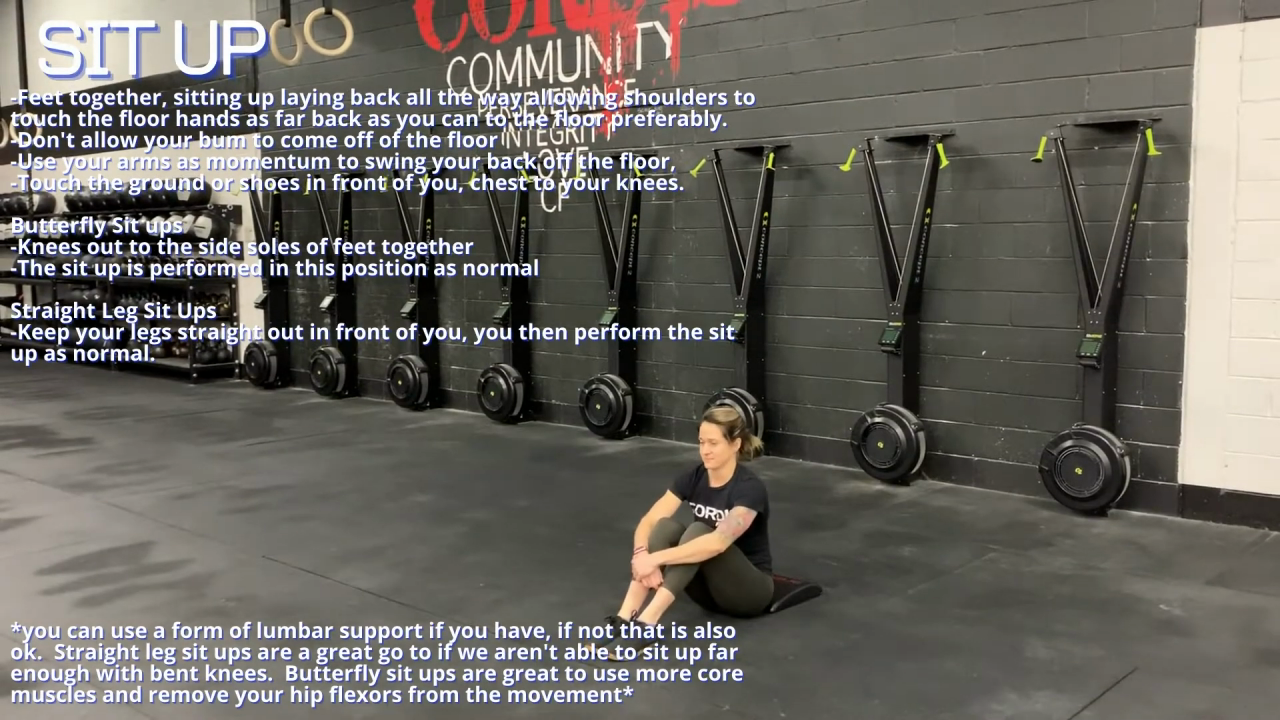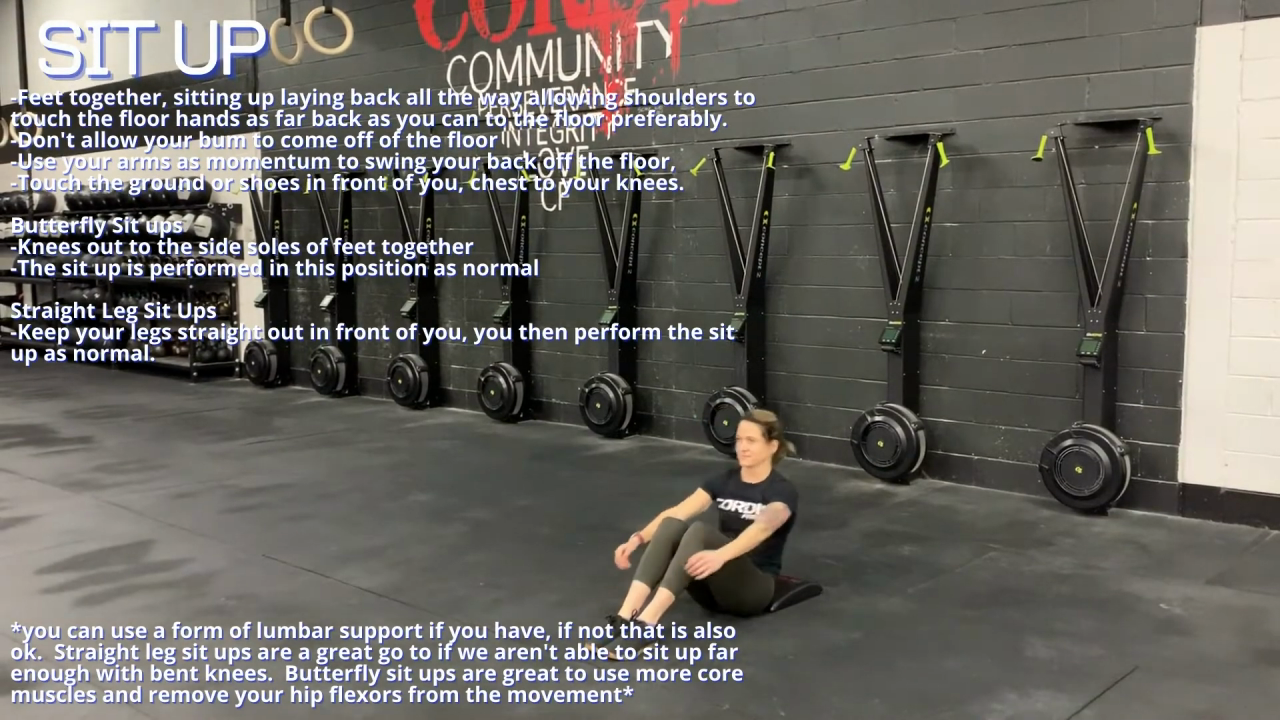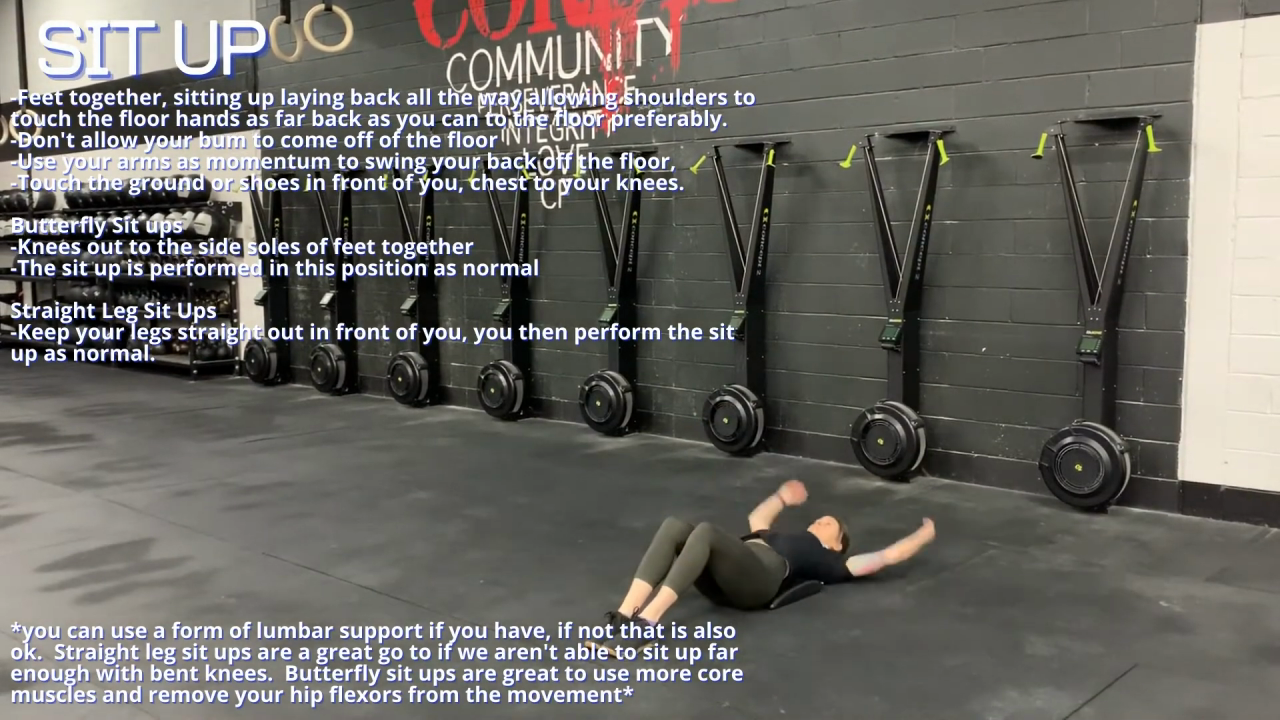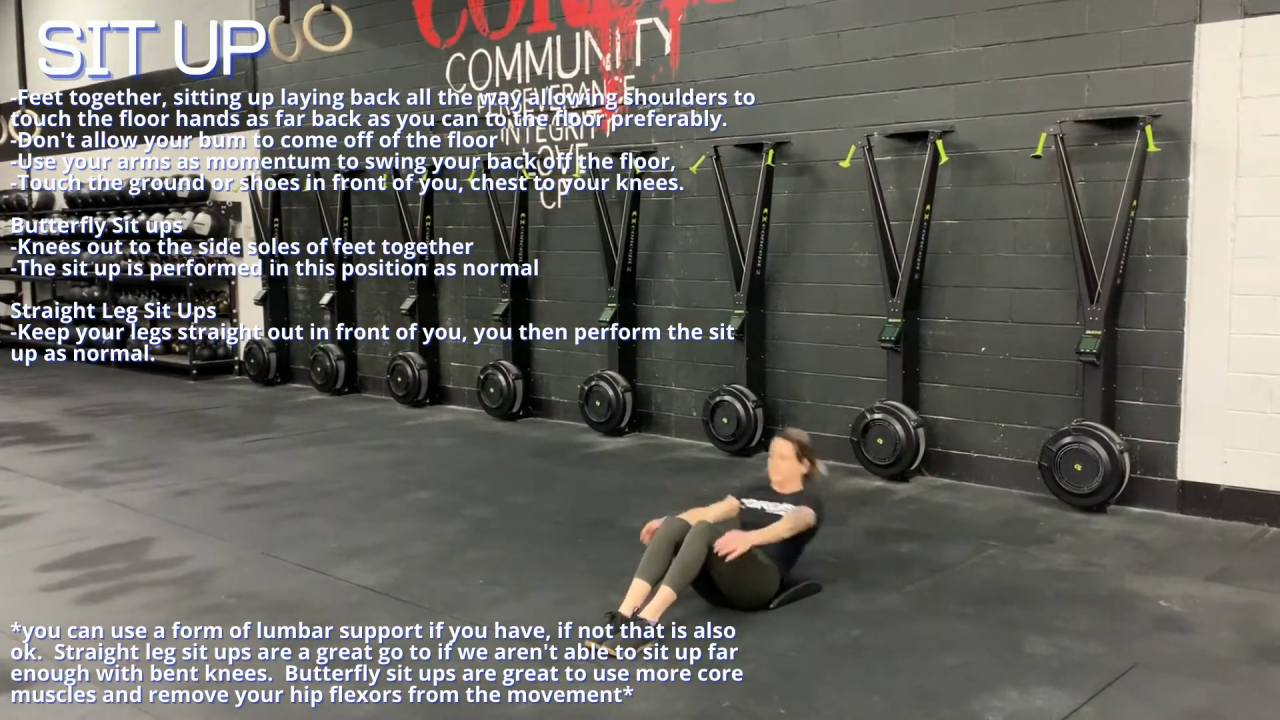
dt=0.7s
person 1, frame 1
left shoulder: (750, 488)
right shoulder: (693, 478)
left elbow: (719, 543)
right elbow: (648, 522)
left wrist: (656, 559)
right wrist: (641, 554)
left hip: (749, 588)
right hip: (708, 585)
left knee: (698, 532)
right knee: (667, 526)
left ankle: (646, 623)
right ankle: (624, 619)
person 1, frame 2
left shoulder: (782, 491)
right shoulder: (725, 480)
left elbow: (761, 529)
right elbow: (677, 512)
left wrist: (720, 555)
right wrist: (638, 538)
left hip: (753, 587)
right hip: (711, 587)
left knee: (699, 531)
right knee: (673, 526)
left ankle: (645, 625)
right ankle: (624, 620)
person 1, frame 3
left shoulder: (828, 561)
right shoulder: (783, 537)
left elbow: (885, 557)
right elbow: (755, 520)
left wrist: (922, 535)
right wrist: (781, 498)
left hip: (758, 581)
right hip: (723, 576)
left knee: (705, 533)
right knee: (674, 527)
left ankle: (646, 623)
right ankle: (623, 617)
person 1, frame 4
left shoulder: (808, 505)
right shoulder: (756, 490)
left elbow: (790, 526)
right elbow: (711, 511)
left wrist: (750, 538)
right wrist: (667, 524)
left hip: (756, 581)
right hip: (718, 574)
left knee: (702, 532)
right knee: (673, 524)
left ankle: (645, 623)
right ankle: (623, 618)
